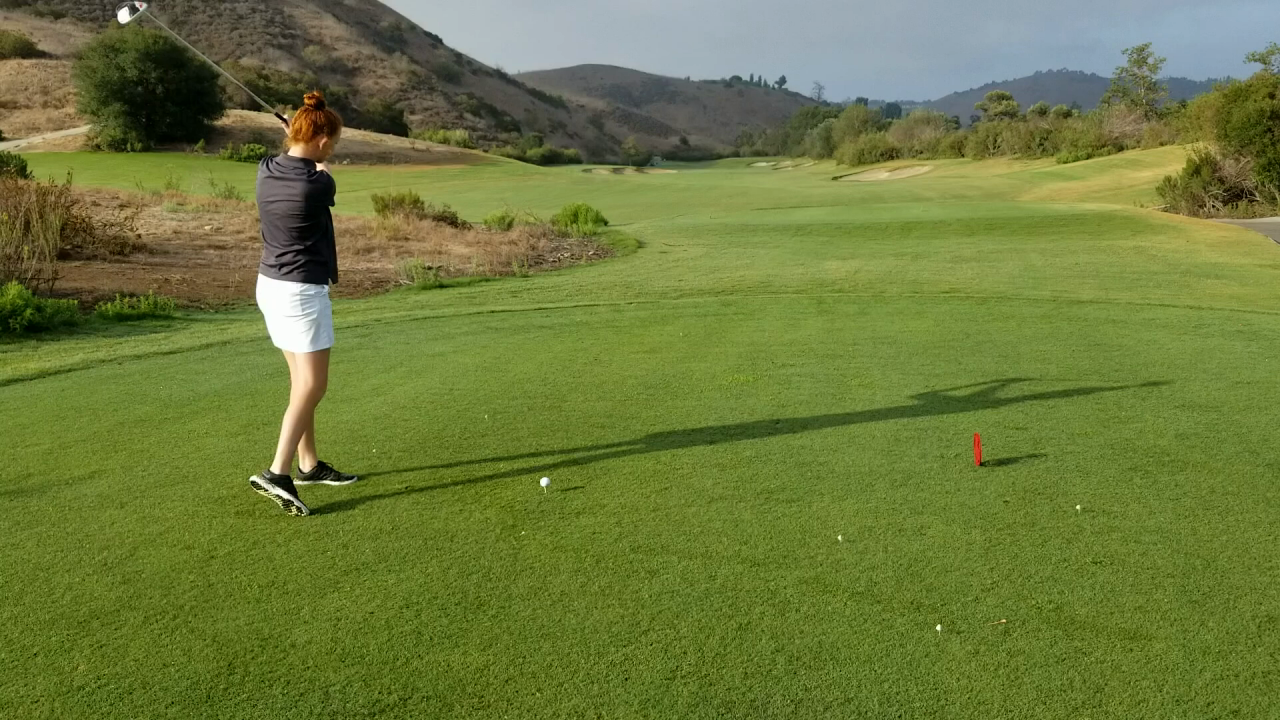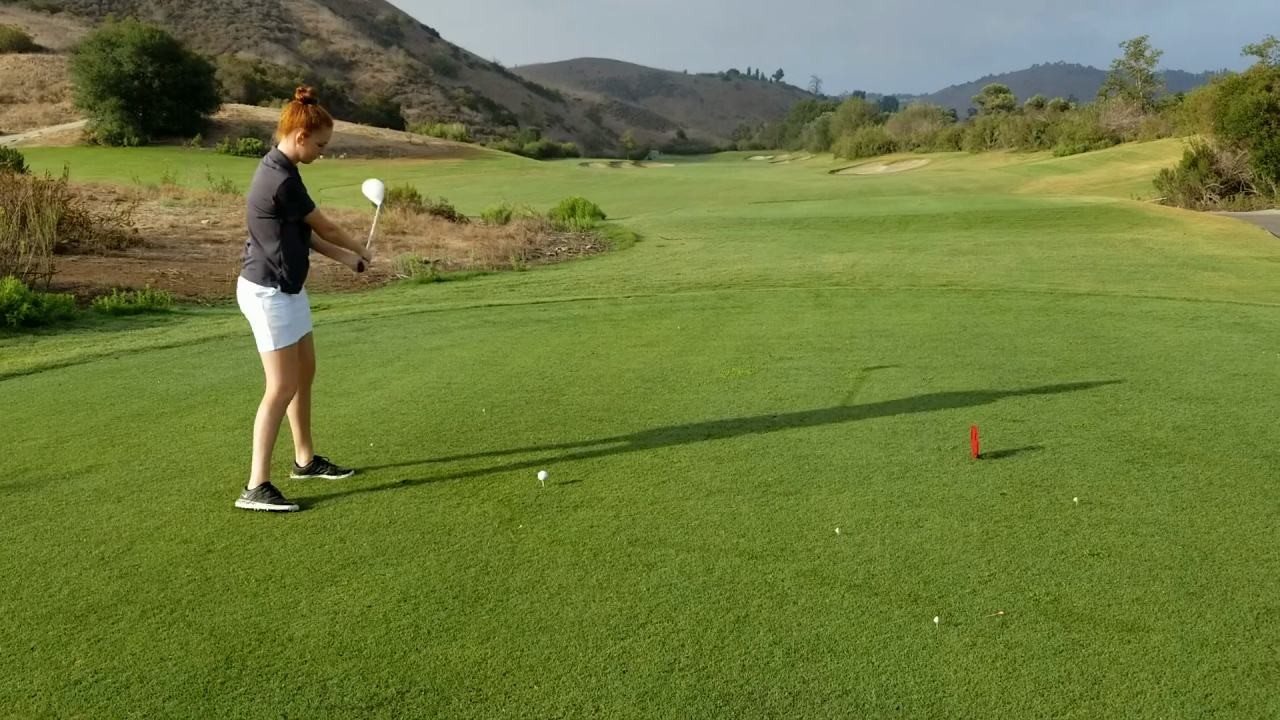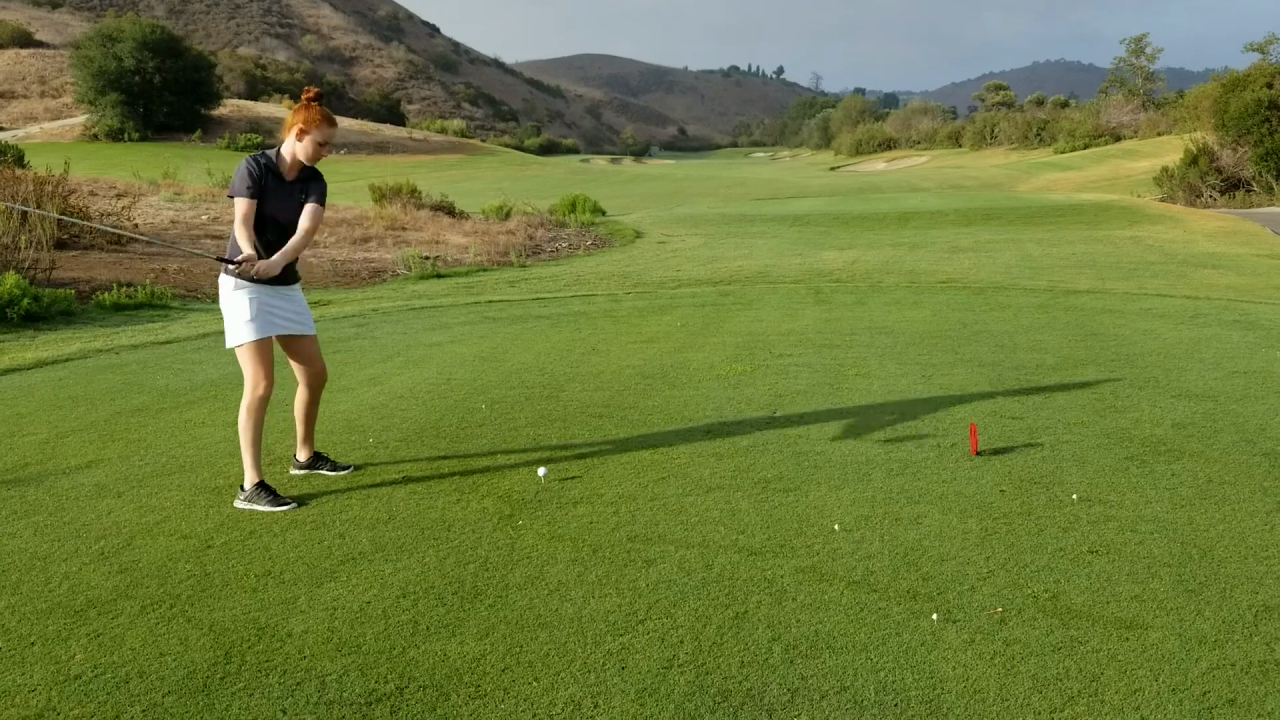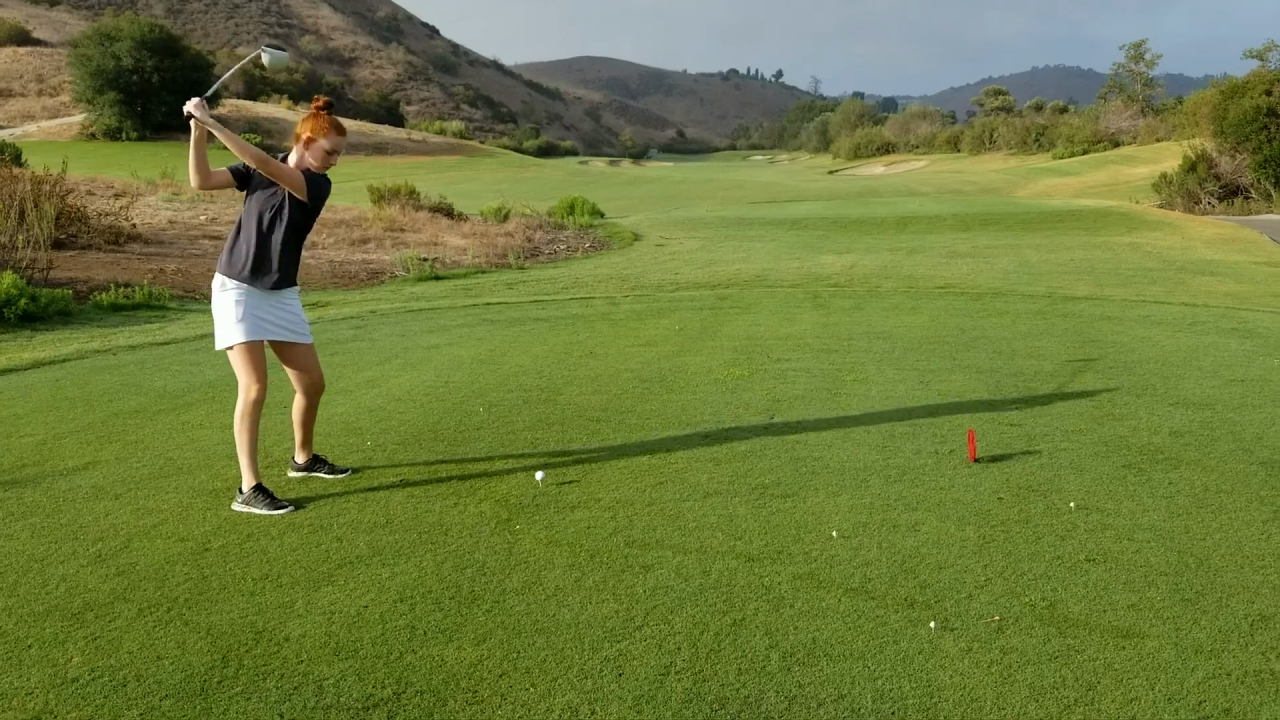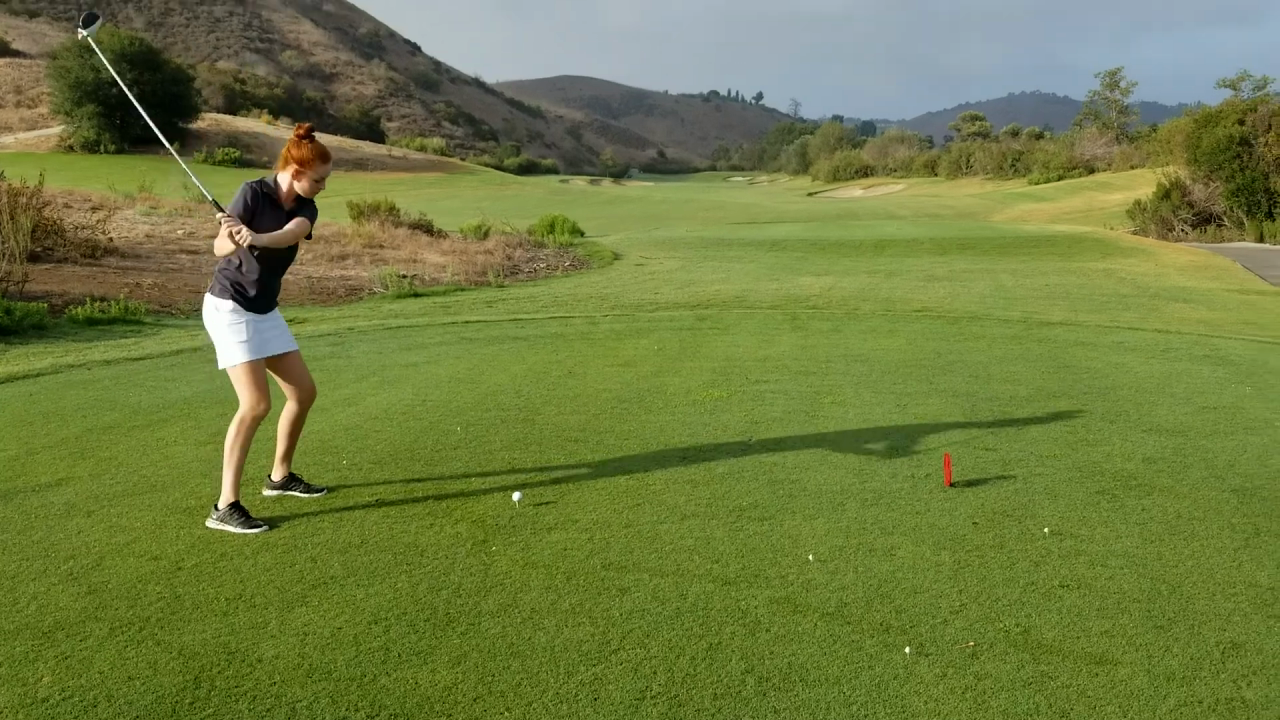
dt=0.3s
person 1, frame 1
left shoulder: (266, 171)
right shoulder: (316, 185)
left wrist: (314, 166)
right wrist: (322, 167)
left hip: (272, 286)
right hip: (302, 292)
left knee: (304, 380)
right knee: (312, 386)
left ankle: (309, 464)
right ankle: (277, 472)
person 1, frame 2
left shoulder: (276, 167)
right shoulder: (283, 181)
left elbow: (303, 231)
right elbow: (322, 225)
left wrist: (341, 254)
right wrist: (357, 247)
left hip: (280, 287)
right hip: (269, 291)
left knee: (304, 373)
right knee: (281, 387)
left ankle: (305, 458)
right ankle: (256, 486)
person 1, frame 3
left shoulder: (317, 179)
right shoulder: (253, 166)
left elbow: (306, 231)
right elbow: (241, 224)
left wrist: (276, 261)
right wrist: (250, 256)
left hip: (285, 289)
right hip: (242, 287)
left knee: (315, 377)
right knee: (259, 385)
left ankle: (306, 455)
right ankle: (252, 486)
person 1, frame 4
left shoulder: (319, 186)
right shoulder: (259, 166)
left elbow: (266, 166)
right elbow: (202, 181)
left wrist: (213, 125)
right wrist: (199, 127)
left hip: (281, 296)
right hip: (235, 288)
left knee: (313, 384)
right knee: (254, 388)
left ankle: (303, 458)
right ankle: (248, 488)
person 1, frame 5
left shoulder: (309, 209)
right shoulder: (252, 195)
left elbow: (287, 238)
right elbow: (221, 249)
left wrist: (253, 237)
right wrist: (232, 240)
left hip: (261, 312)
right hip: (230, 311)
left knee: (305, 392)
right knee: (254, 406)
left ankle: (280, 475)
right ankle: (226, 505)
